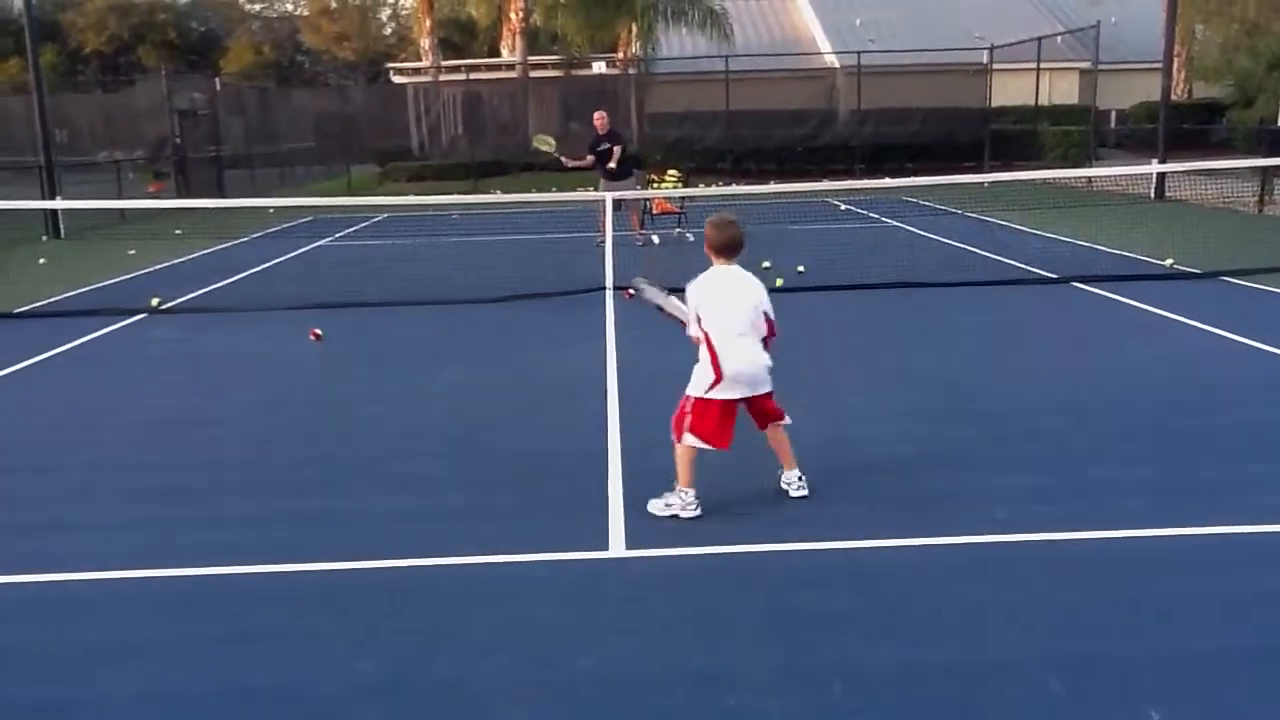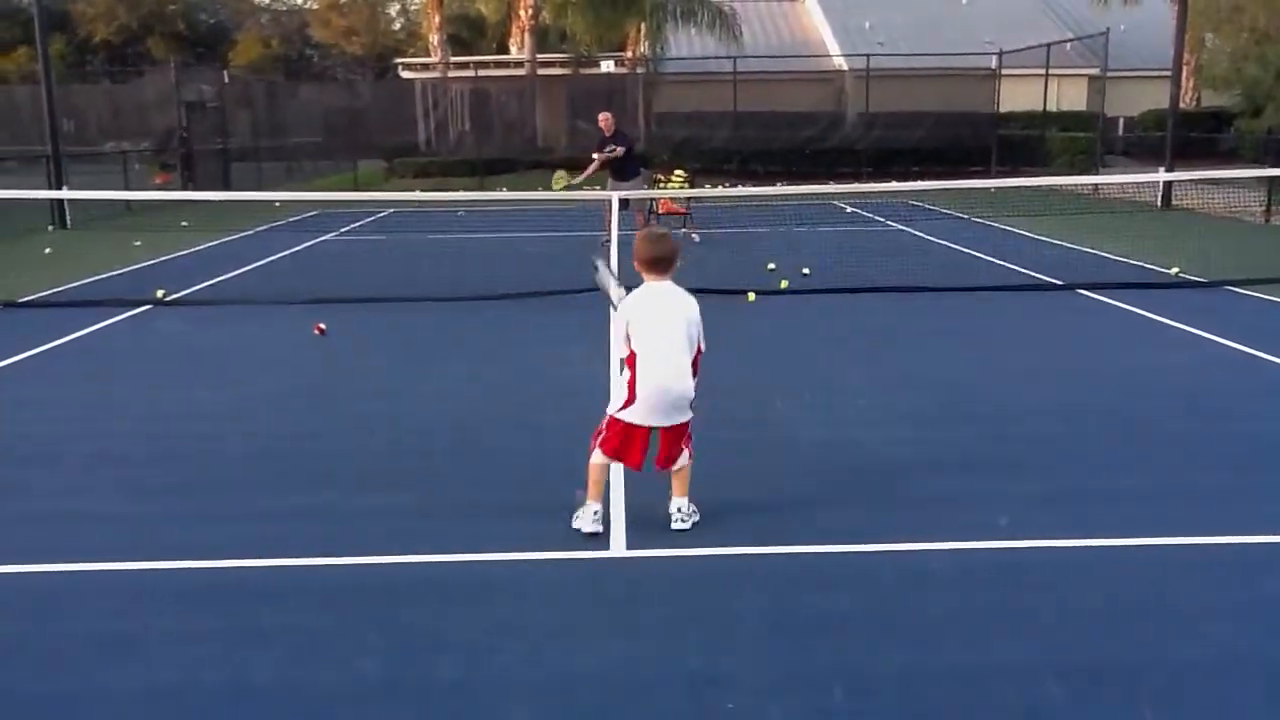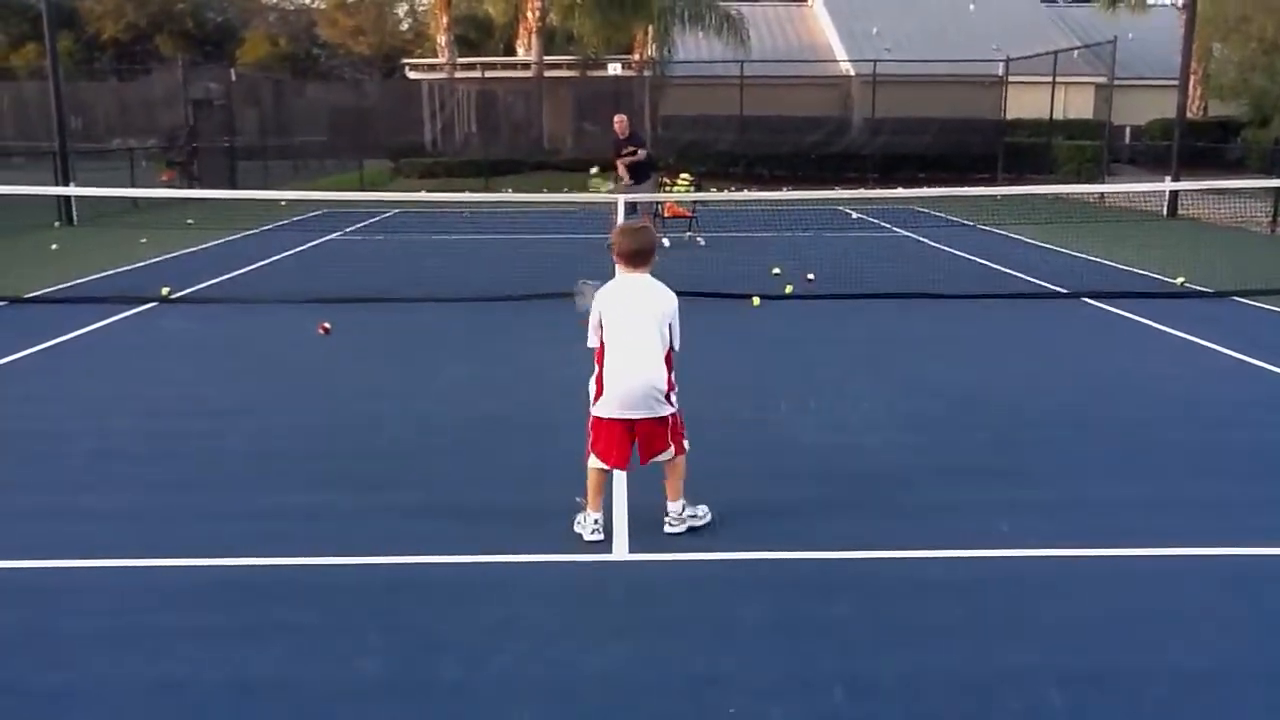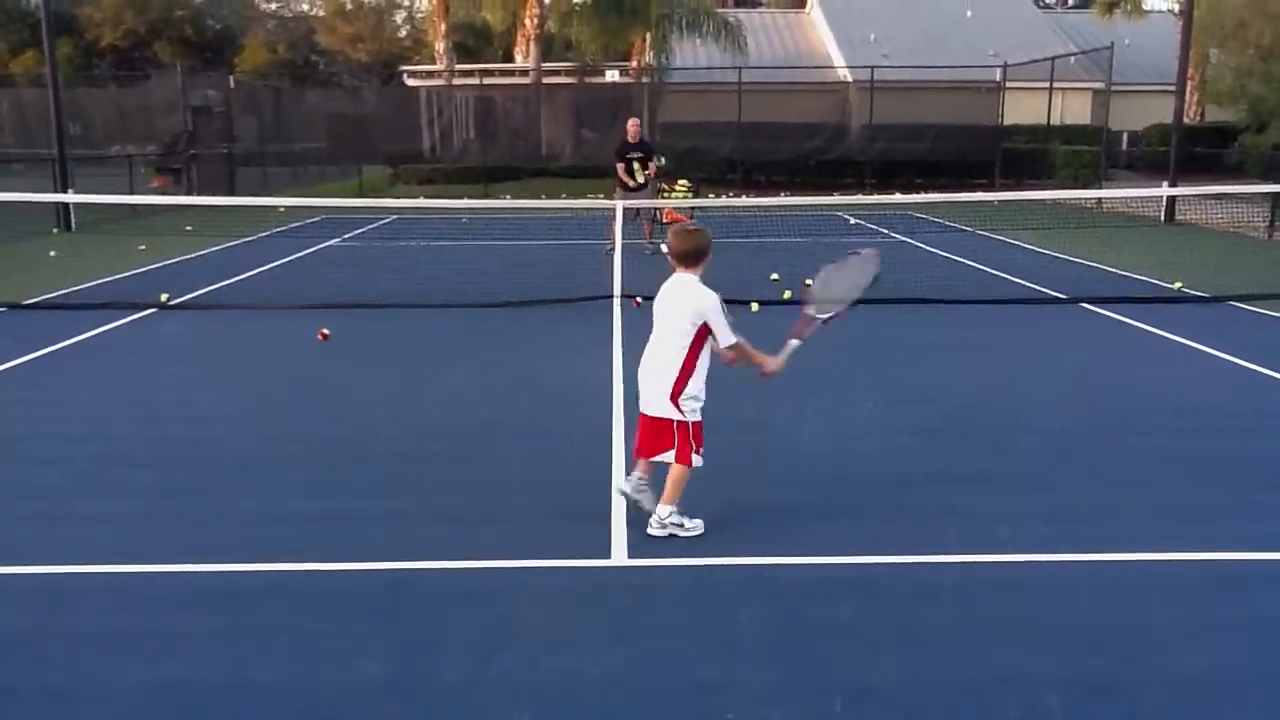
dt=0.4s
person 1, frame 1
left shoulder: (697, 287)
right shoulder: (754, 286)
left elbow: (696, 335)
right elbow: (768, 333)
left hip: (717, 372)
right hip: (754, 370)
left knee: (685, 430)
right knee: (772, 421)
left ankle: (685, 497)
right ankle: (793, 477)
person 1, frame 2
left shoulder: (630, 303)
right shoulder: (689, 303)
left elbow: (625, 355)
right elbow: (695, 353)
left hip: (639, 392)
right hip: (677, 393)
left knee: (604, 446)
right knee: (679, 450)
left ankle: (592, 511)
right ankle: (681, 508)
person 1, frame 3
left shoulder: (603, 296)
right shoulder: (666, 297)
left elbow: (597, 346)
right elbow: (670, 346)
left hip: (611, 388)
right hip: (653, 387)
left knee: (601, 454)
right knee: (674, 446)
left ankle: (592, 519)
right ankle: (677, 511)
person 1, frame 4
left shoulder: (668, 289)
right shoulder: (705, 298)
right elbow: (729, 342)
left wrist: (722, 355)
right wrist: (763, 361)
left hip: (651, 378)
right hip: (675, 388)
left knee: (663, 440)
right knee: (686, 453)
left ankle: (638, 480)
right ankle: (664, 516)
